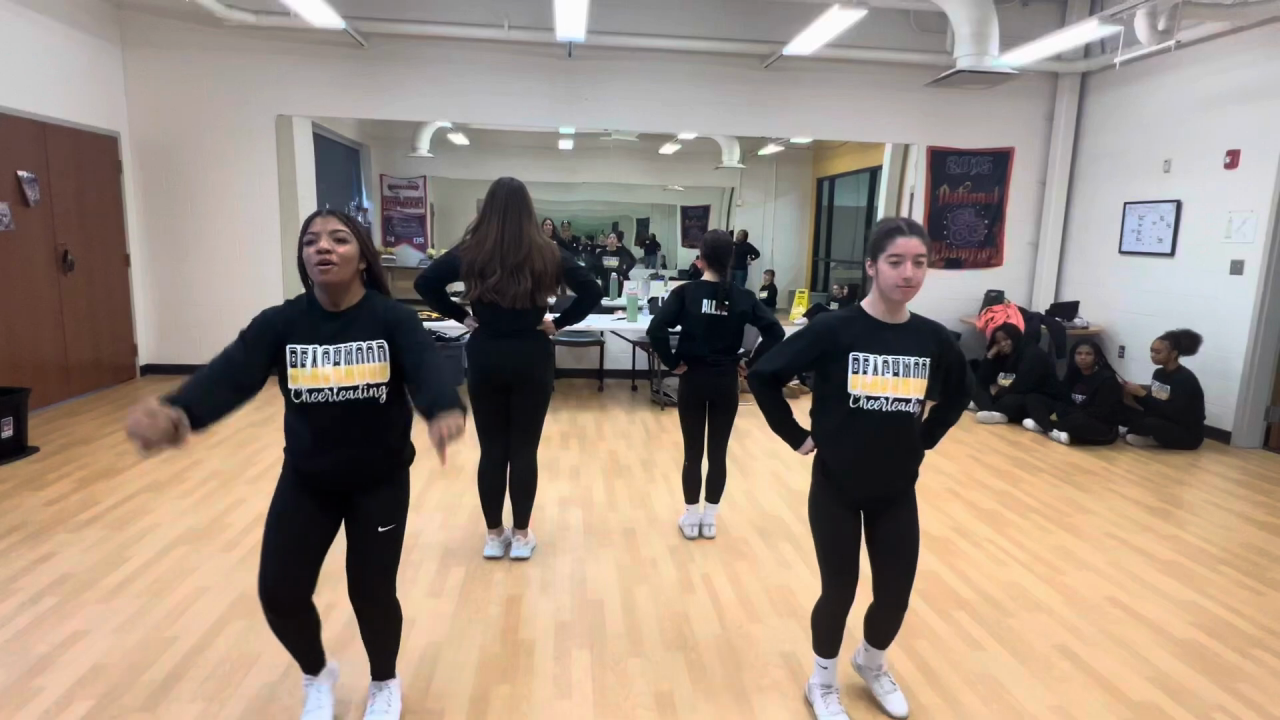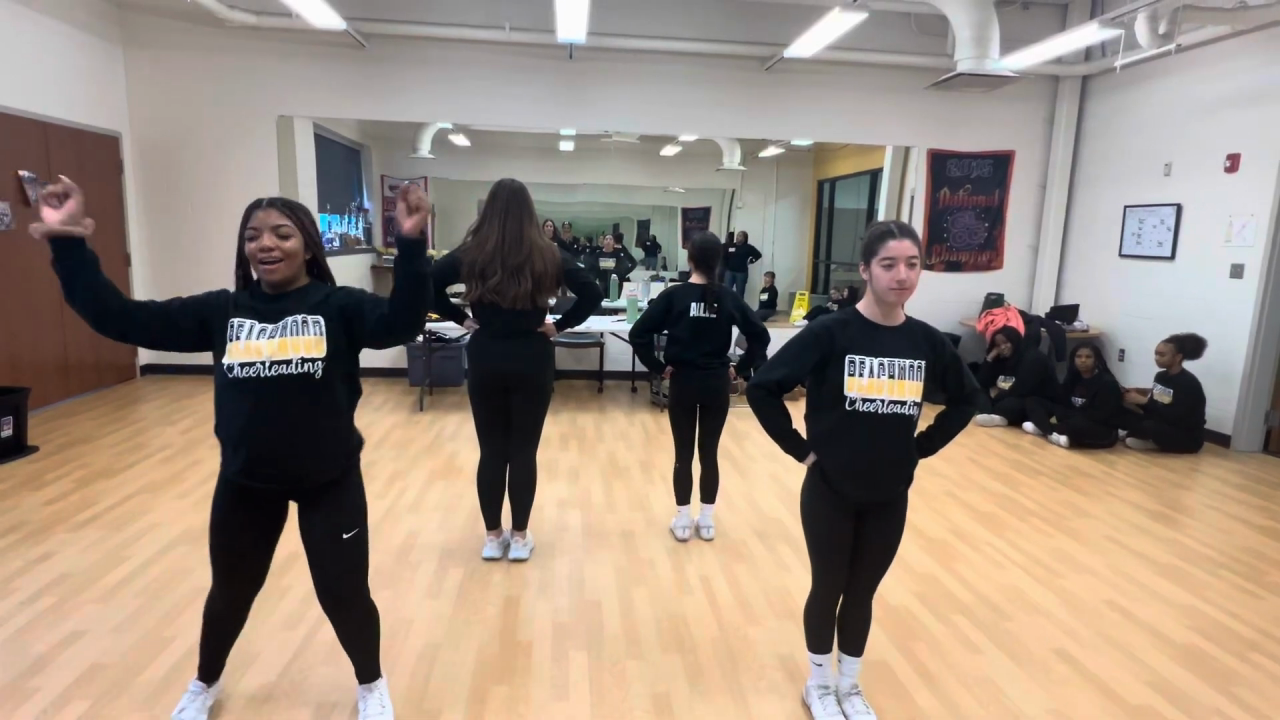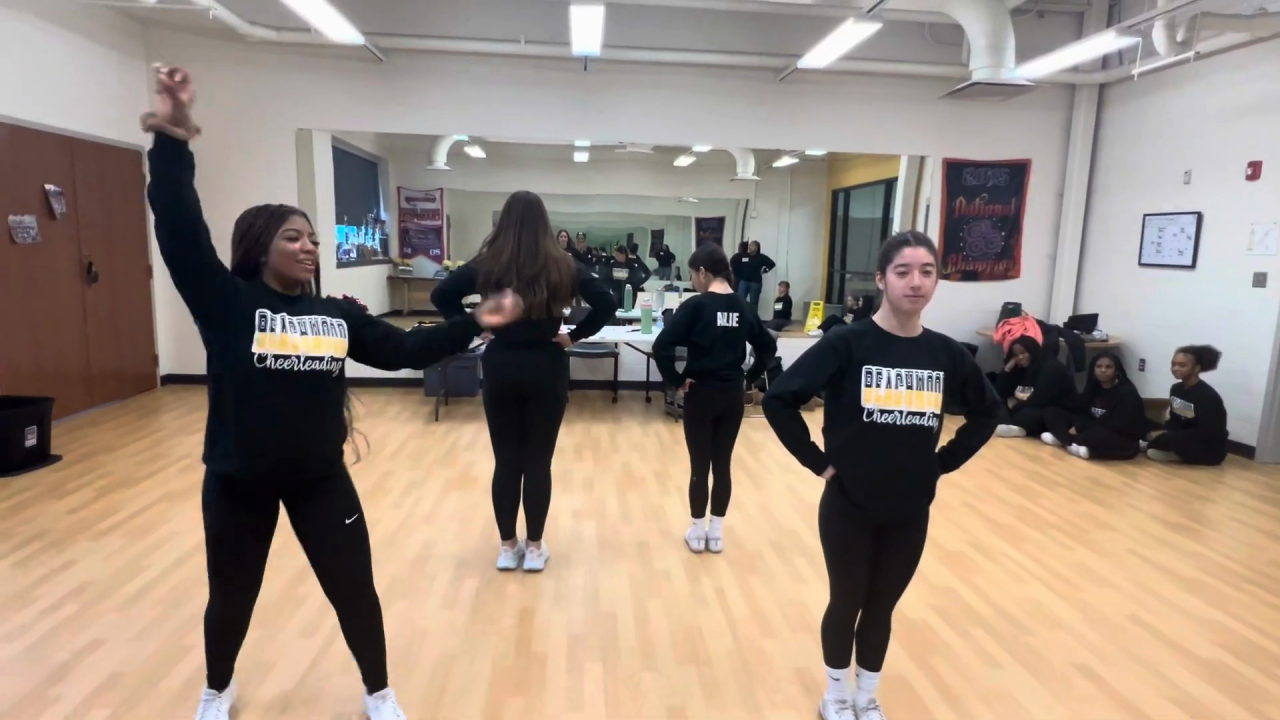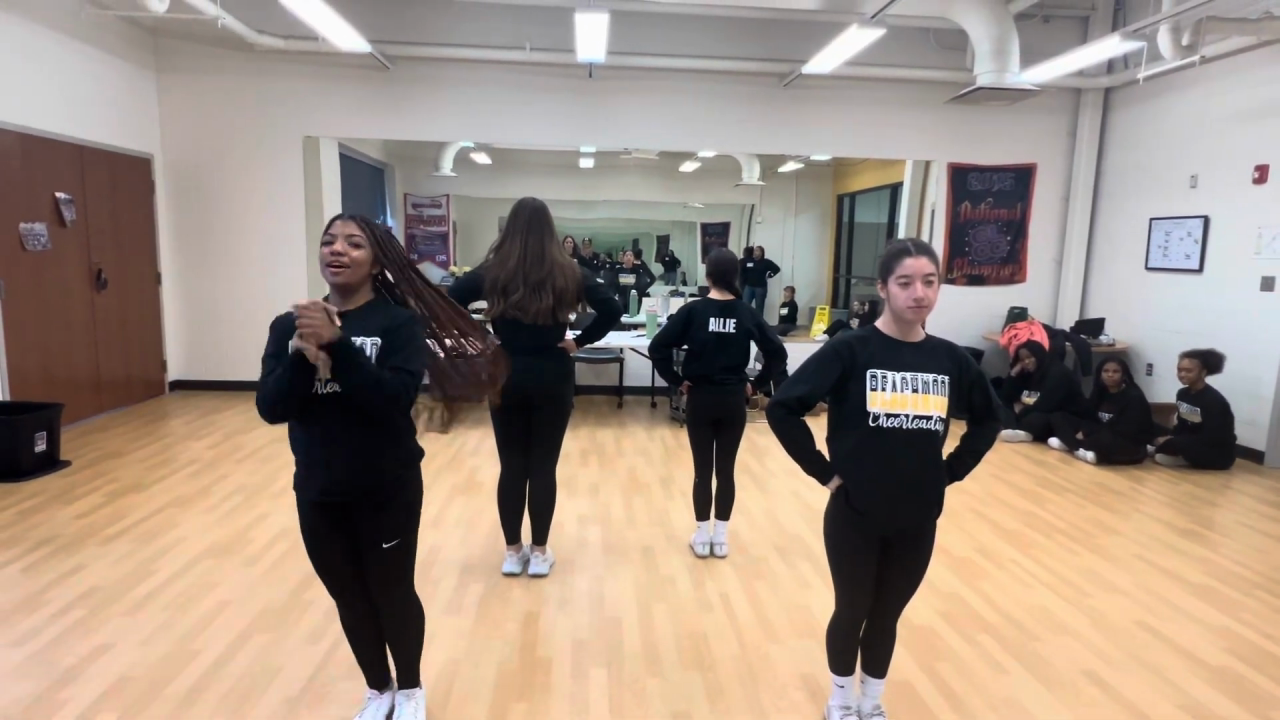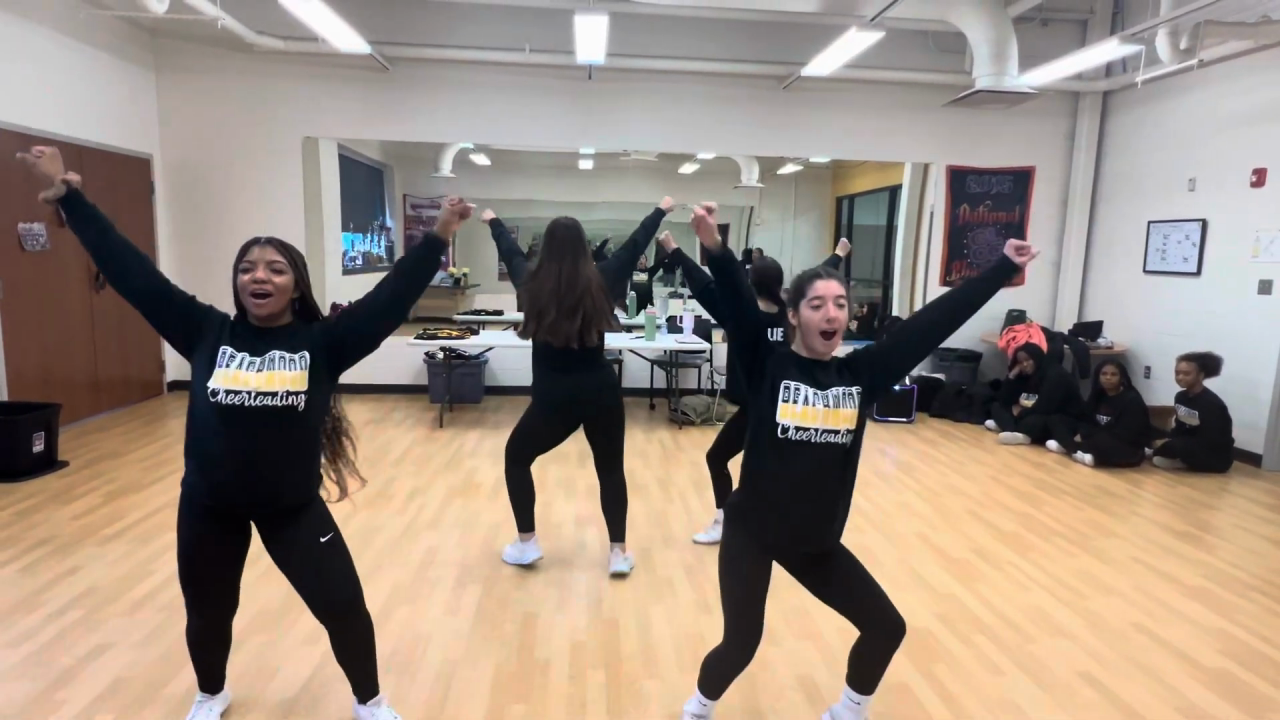
dt=1s
person 1, frame 1
left shoulder: (394, 321)
right shoulder: (280, 325)
left elbow: (430, 370)
right elbow: (227, 375)
left wrist: (445, 409)
right wrist: (176, 413)
left hip: (376, 482)
right hip: (306, 480)
left knee: (371, 593)
right knee: (281, 594)
right ankle: (316, 674)
person 1, frame 2
left shoulder: (340, 307)
right shoulder: (220, 311)
left elbow: (402, 322)
right elbow: (122, 319)
left wrist: (412, 243)
right wrist: (67, 243)
left hip: (330, 481)
right hip: (246, 481)
left knee: (346, 596)
right knee: (231, 592)
person 1, frame 3
left shoulder: (339, 317)
right shoulder: (229, 304)
left elbow: (404, 349)
right elbow: (178, 228)
left wrist: (474, 322)
right wrist: (171, 137)
left hip: (318, 482)
right hip: (238, 481)
left knee: (353, 592)
right knee: (231, 597)
person 1, frame 4
left shoulder: (399, 320)
right shoulder: (290, 327)
left elbow: (393, 395)
right elbow: (272, 407)
left wrist: (332, 347)
right wrist: (302, 355)
left hip: (390, 486)
right hip: (318, 489)
left knee: (389, 592)
right knee: (349, 598)
person 1, frame 5
left shoulder: (322, 344)
right shoulder: (207, 333)
left elbow: (392, 296)
right elbow: (131, 271)
left wrist: (436, 239)
right wrist: (68, 195)
left hip: (293, 507)
right hip: (210, 506)
left knee: (343, 607)
right knee: (208, 615)
person 2, frame 1
left shoulder: (934, 339)
right shoulder: (834, 330)
left elbow: (957, 395)
right elbow: (763, 375)
left wrist: (922, 441)
right wrist: (798, 437)
left hip: (897, 492)
right hip: (836, 489)
left knee: (896, 595)
right knee: (839, 591)
left ankle: (872, 662)
person 2, frame 2
left shoulder: (928, 341)
right shoulder: (830, 332)
left elbow: (966, 399)
right elbow: (762, 388)
left wrist: (922, 447)
right wrist: (801, 448)
left hip: (889, 496)
right hip: (830, 491)
left knee: (863, 592)
right knee: (828, 588)
person 2, frame 3
left shoulder: (947, 353)
right shoulder: (846, 343)
left elbow: (986, 413)
right elbow: (778, 400)
left wrist: (943, 462)
right wrist: (818, 461)
left hip: (910, 511)
right hip: (849, 506)
left knee: (882, 607)
right knee: (846, 603)
person 2, frame 4
left shoulder: (950, 358)
right shoulder: (850, 350)
left elbow: (988, 419)
right elbow: (782, 408)
left wrist: (952, 471)
right wrist: (823, 470)
left hip: (918, 519)
right hip: (855, 515)
left knee: (886, 616)
right knee: (852, 612)
person 2, frame 5
left shoulder: (862, 374)
right shoulder: (767, 367)
left elbow: (935, 320)
right elbow: (739, 308)
left wrist: (1005, 266)
right wrist: (715, 249)
left hip: (817, 540)
right hip: (751, 533)
left knee: (887, 627)
right knee: (740, 645)
person 3, frame 1
left shoulder: (470, 253)
right shoulder: (547, 255)
left elbow: (425, 283)
right elbow: (592, 292)
left wrist: (461, 316)
right wrist: (559, 322)
left hip: (485, 359)
right hip: (531, 359)
left knee: (491, 449)
right knee: (524, 451)
left ankle: (494, 535)
right ankle: (520, 535)
person 3, frame 2
left shoulder: (472, 254)
right shoulder: (548, 256)
left elbow: (427, 285)
right elbow: (593, 294)
left wrist: (462, 319)
right wrist: (561, 325)
left hip: (485, 360)
right hip: (532, 361)
left knee: (491, 451)
right knee: (524, 452)
left ankle: (493, 536)
right ankle: (520, 536)
person 3, frame 3
left shoulder: (486, 265)
right shoulder: (561, 267)
left elbow: (443, 296)
right elbow: (606, 303)
right wrist: (574, 335)
left hip: (500, 369)
right hip: (546, 370)
left knee: (506, 460)
right knee: (538, 461)
left ankle: (507, 546)
right ankle: (534, 547)
person 3, frame 4
left shoulder: (493, 271)
right shoulder: (567, 273)
left elbow: (448, 301)
right elbow: (612, 310)
right wrist: (580, 340)
left hip: (507, 376)
right hip: (552, 377)
left knee: (511, 466)
right knee: (543, 467)
left ankle: (513, 551)
right ankle: (539, 552)
person 3, frame 5
left shoulder: (532, 285)
right shoulder: (600, 283)
left elbow: (509, 252)
right elbow: (634, 246)
left wrist: (492, 222)
right wrist: (660, 211)
left hip: (553, 395)
right hip: (600, 391)
left knee: (516, 459)
right knee: (611, 470)
left ankle: (526, 542)
right ankle: (619, 552)
person 4, frame 1
left shoulder: (685, 292)
right shoulder: (741, 297)
left elbow: (656, 329)
right elbow: (775, 331)
left wrist: (673, 362)
right wrist: (750, 365)
left hip: (693, 380)
right hip: (726, 382)
left knee: (693, 452)
right knee: (718, 452)
left ankle: (691, 517)
right ankle: (709, 519)
person 4, frame 2
left shoulder: (674, 296)
right shoulder: (729, 298)
left elbow: (638, 334)
right elbow: (760, 336)
left wrist: (658, 367)
right wrist: (739, 368)
left hip: (683, 382)
right hip: (717, 383)
left knee: (684, 453)
right knee: (710, 453)
left ankle: (683, 520)
right ankle: (707, 520)
person 4, frame 3
left shoulder: (696, 306)
right shoulder: (743, 307)
left elbow: (662, 346)
right elbow: (768, 346)
left wrist: (676, 380)
right wrist: (748, 377)
left hip: (701, 394)
right hip: (733, 395)
left knee: (700, 466)
right knee: (722, 464)
left ankle: (697, 531)
right ankle: (716, 532)
person 4, frame 4
left shoulder: (692, 311)
right shoulder: (747, 313)
left elbow: (658, 348)
right elbow: (777, 353)
left wrist: (676, 380)
right wrist: (756, 384)
left hip: (700, 399)
right hip: (734, 400)
left knee: (702, 469)
right knee: (726, 470)
left ankle: (702, 536)
right ankle: (721, 537)
person 4, frame 5
right shoulder: (791, 317)
left elbow: (704, 287)
left wrist: (674, 251)
right wrist: (838, 255)
left knee: (716, 458)
left ankle: (723, 524)
